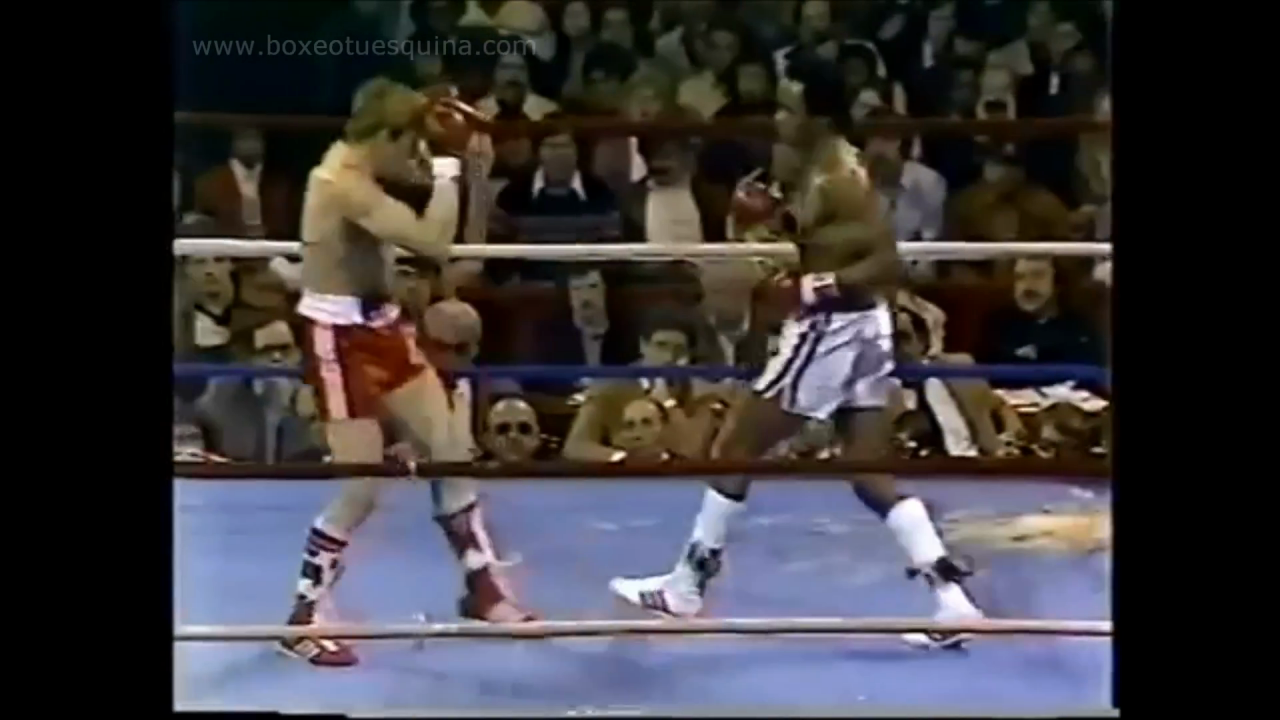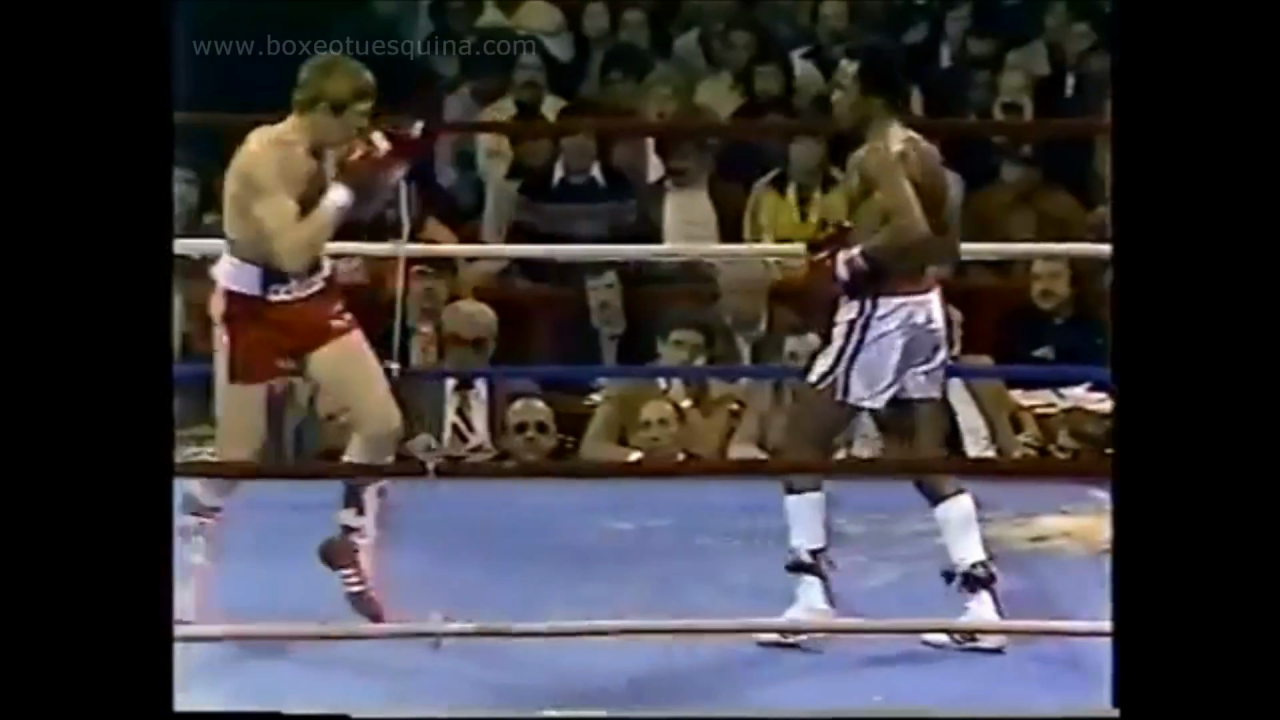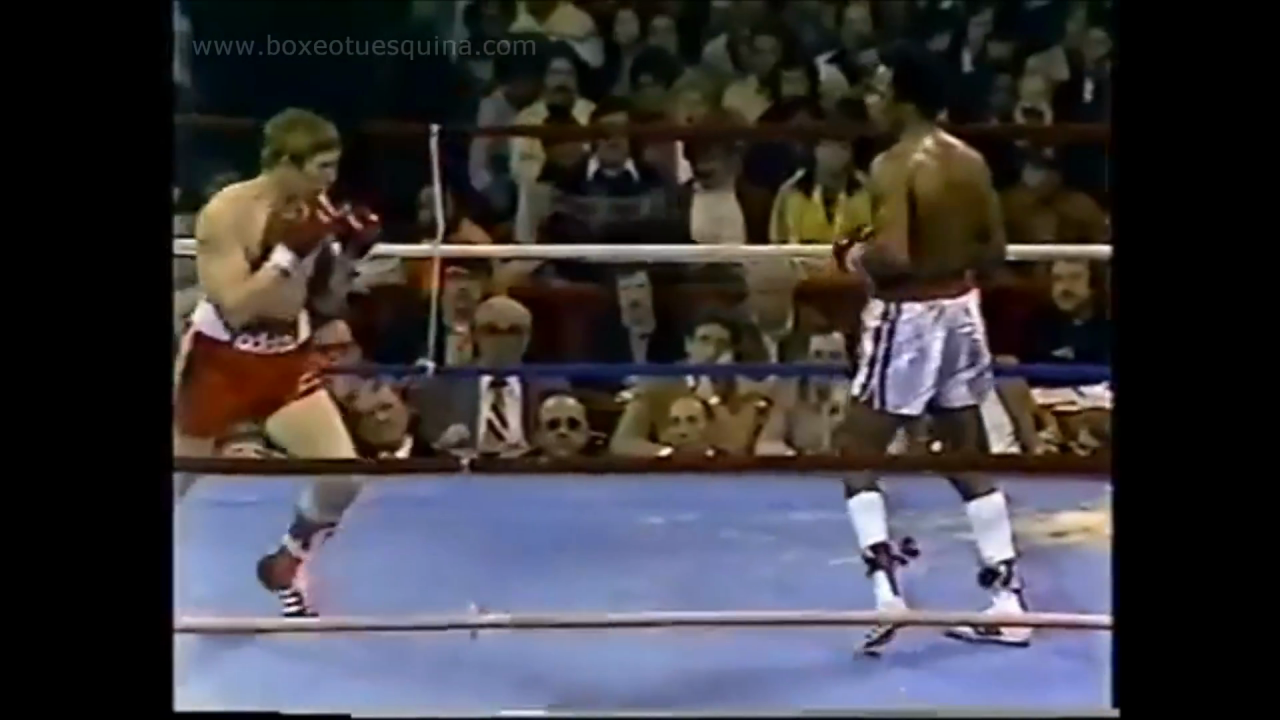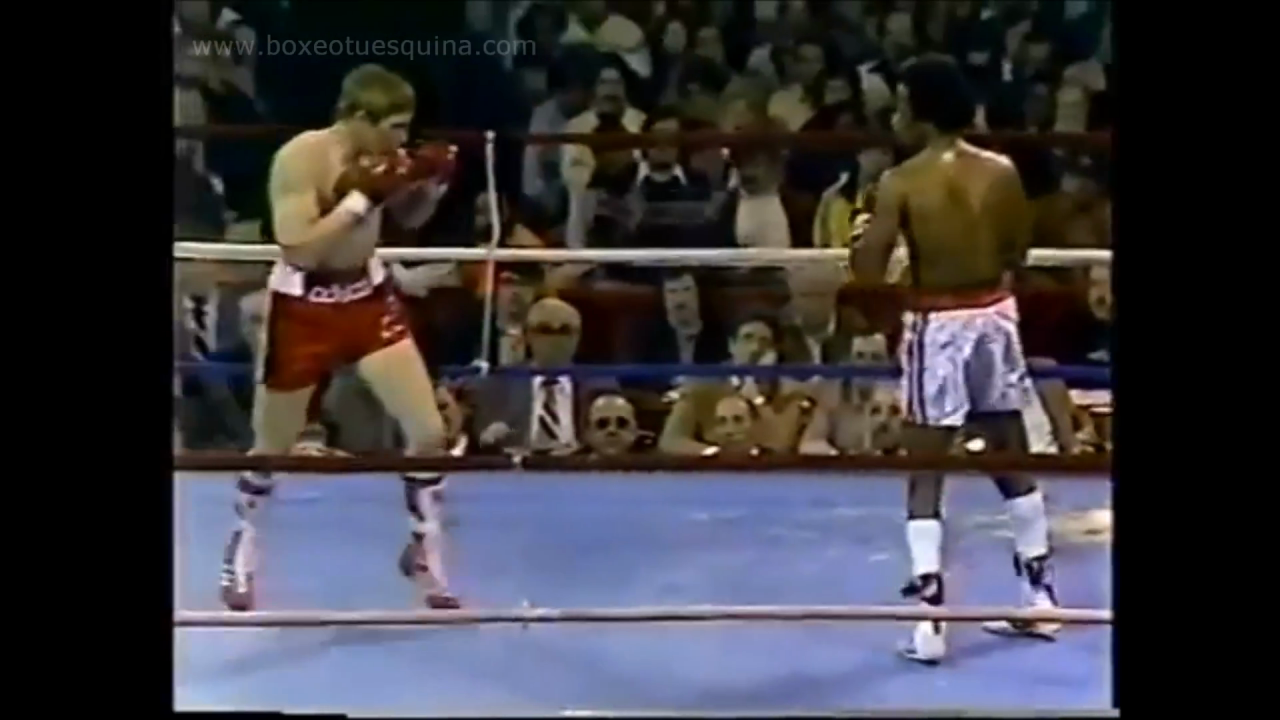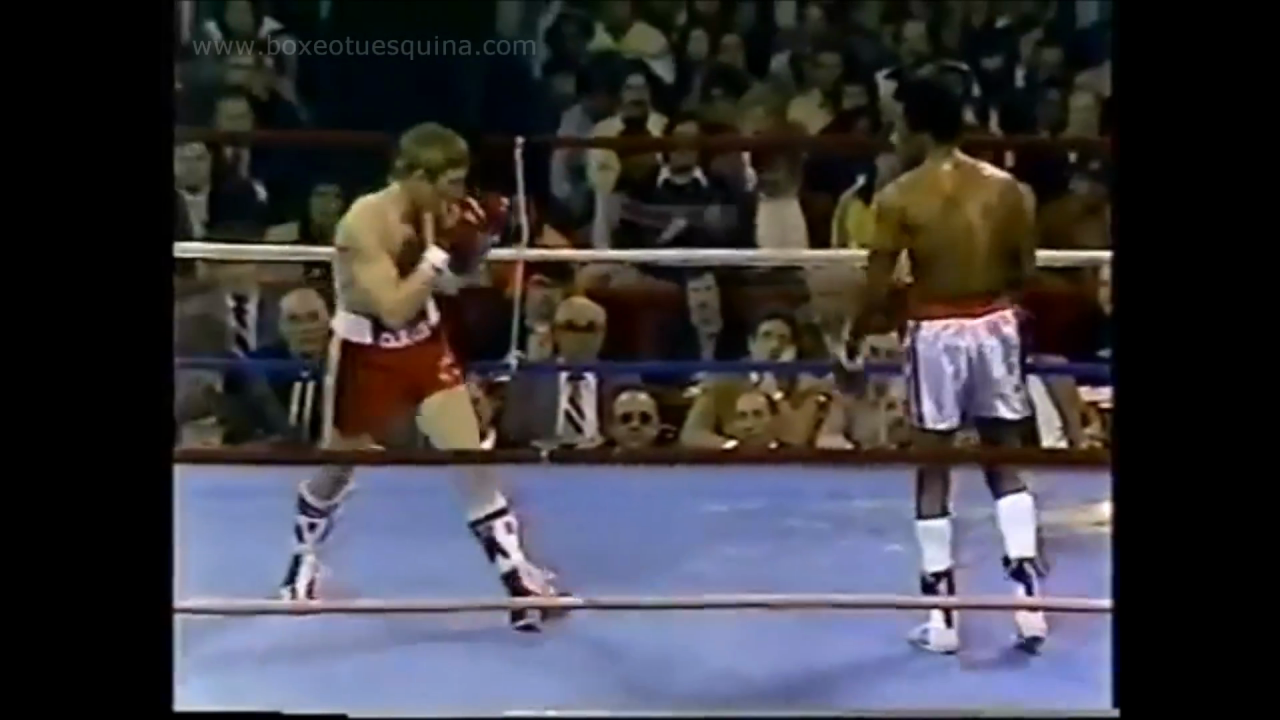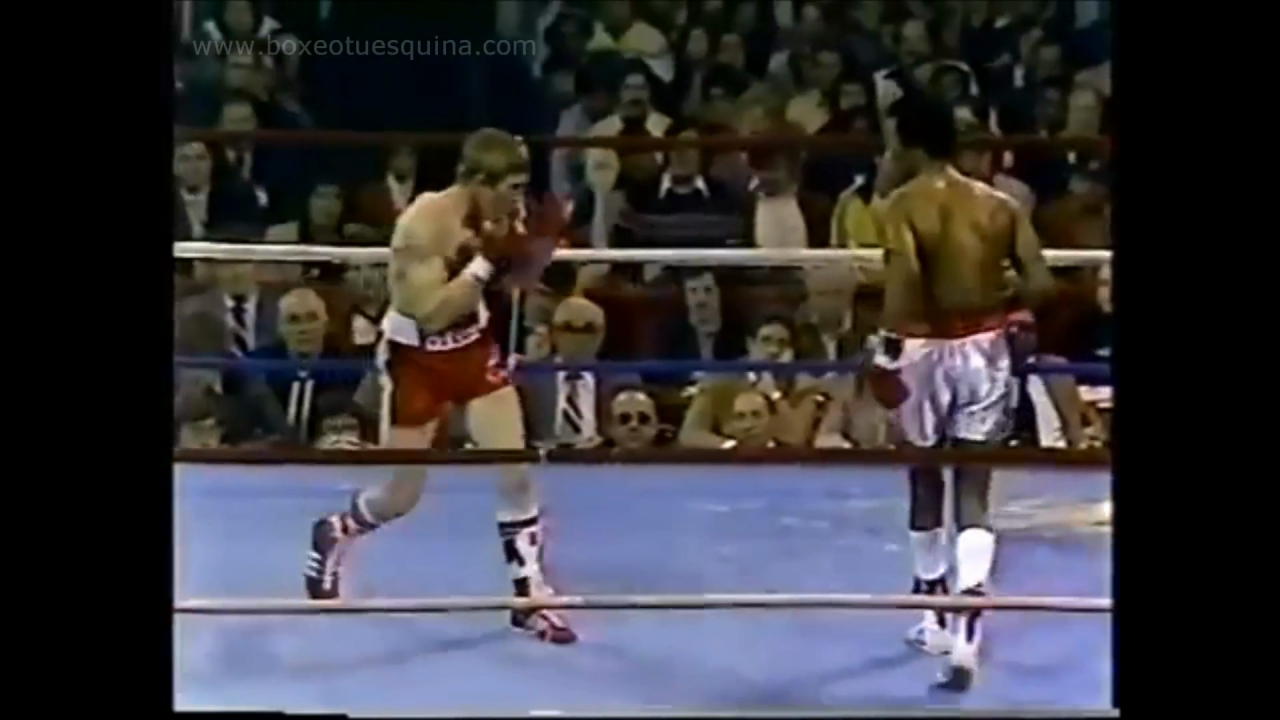
dt=0.2s
person 1, frame 1
left shoulder: (838, 178)
right shoulder: (832, 164)
left elbow: (887, 264)
left wrist: (812, 288)
right wrist: (774, 213)
left hip: (833, 330)
right hip: (862, 328)
left knee: (735, 451)
right knee: (872, 478)
left ankle: (685, 588)
right ankle: (952, 596)
person 1, frame 2
left shoulder: (876, 156)
right shoulder: (917, 150)
left elbow: (909, 228)
right elbow: (944, 238)
left wrist: (849, 262)
left hip: (880, 314)
right hip: (922, 309)
left knee: (801, 446)
right knee: (928, 463)
left ankle: (811, 597)
right ankle: (983, 606)
person 1, frame 3
left shoulder: (893, 166)
right shoulder: (969, 161)
left elbow: (893, 255)
right elbow: (992, 251)
left wrist: (854, 256)
left hip: (907, 319)
right hip: (960, 311)
left knee: (860, 456)
right knee: (968, 462)
left ankle: (886, 586)
right ankle: (1007, 601)
person 1, frame 4
left shoulder: (901, 182)
right shoulder: (1002, 171)
left elbow: (867, 267)
right elbow: (1015, 255)
left wrist: (869, 231)
left hip: (938, 327)
right hip: (996, 317)
left knee: (925, 475)
right knee: (1011, 462)
left ankle: (930, 618)
right ankle: (1040, 597)
person 1, frame 5
left shoulder: (900, 197)
right shoulder: (1004, 186)
left elbow: (876, 287)
right elbow: (1025, 270)
left wrist: (854, 347)
left hip: (936, 334)
right hip: (995, 328)
left knee: (933, 474)
right knee: (1006, 469)
left ankle: (942, 614)
right ankle: (1026, 595)
person 1, frame 6
left shoulder: (900, 205)
right shoulder: (999, 205)
left elbow: (904, 275)
right elbow: (1040, 285)
left wrist: (884, 354)
left hip: (926, 350)
right hip: (984, 348)
left knee: (924, 484)
right knee: (973, 494)
left ankle: (937, 616)
right ankle: (967, 628)
person 2, frame 1
left shoulder: (363, 164)
right shoulder: (341, 183)
right elbow: (434, 244)
left wrist: (438, 148)
right wrist: (446, 161)
left hip: (382, 323)
right hip: (340, 337)
left knee: (450, 456)
right knee: (362, 491)
left ankle: (486, 592)
right ankle: (305, 614)
person 2, frame 2
left shoulder: (332, 147)
right shoulder: (263, 159)
left elbow: (364, 211)
right elbow: (292, 248)
left wrist: (388, 169)
right wrist: (342, 190)
left hip: (313, 296)
right hip: (251, 304)
left knee: (383, 425)
right knee: (236, 454)
left ankle: (349, 545)
person 2, frame 3
left shoulder: (310, 211)
right shoulder: (226, 213)
left elbow: (326, 300)
right elbow: (235, 307)
left wrist: (349, 253)
right wrist: (287, 251)
left hip: (288, 354)
right hip: (220, 354)
left knee: (343, 477)
left ankle: (289, 561)
person 2, frame 4
left shoulder: (382, 159)
right shoulder: (299, 158)
left elbow: (409, 217)
right elbow: (300, 249)
left wrist: (430, 183)
right wrist: (360, 197)
left hip: (368, 301)
right hip: (301, 309)
left knee: (429, 432)
right knee: (273, 449)
left ankle: (425, 551)
right ankle: (242, 545)
person 2, frame 5
left shoulder: (432, 210)
right shoulder: (366, 223)
left elbow: (460, 270)
right elbow: (392, 310)
left wrist: (473, 238)
right wrist: (439, 251)
left hip: (423, 342)
right hip: (366, 352)
left knee: (475, 470)
right knee: (334, 477)
left ankle: (524, 588)
right ankle: (305, 561)
person 2, frame 6
left shoulder: (491, 213)
right shoulder: (423, 223)
left elbow: (526, 276)
right elbow: (431, 314)
left wrist: (537, 239)
right wrist: (487, 261)
left hip: (474, 345)
right hip: (415, 353)
left knee: (516, 475)
right knee: (402, 496)
left ankle: (532, 597)
right ankle: (335, 534)
